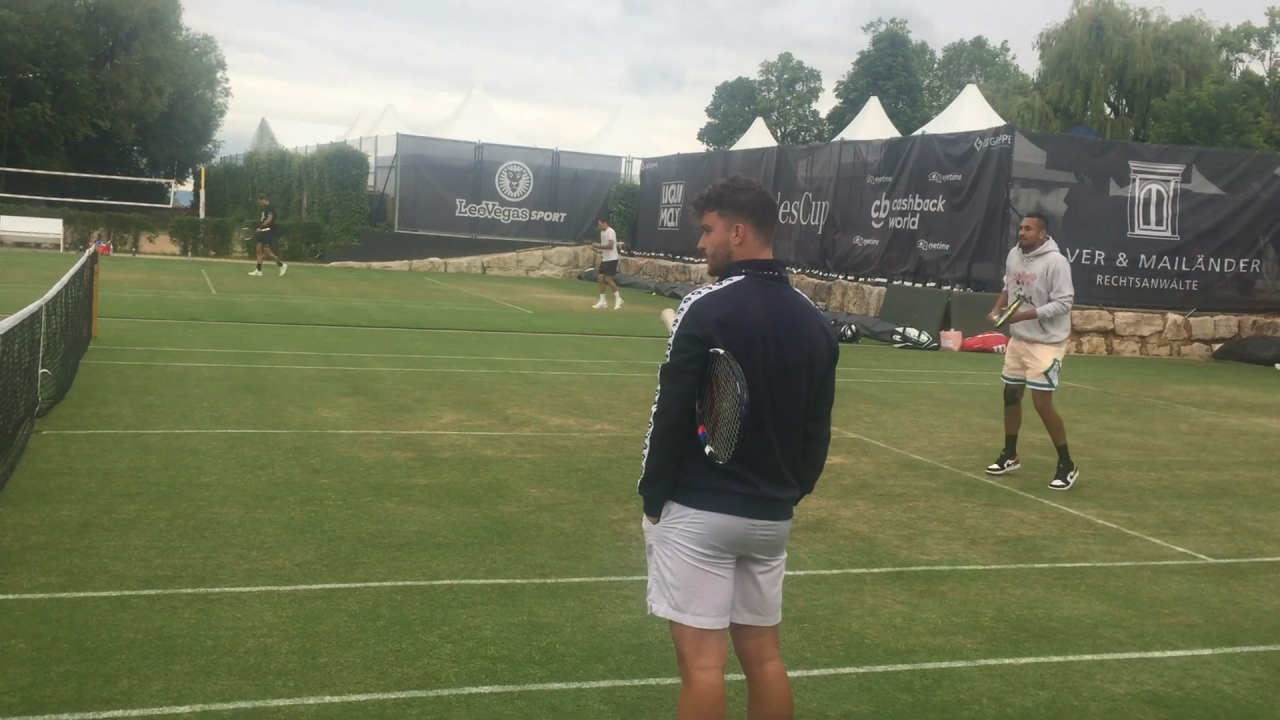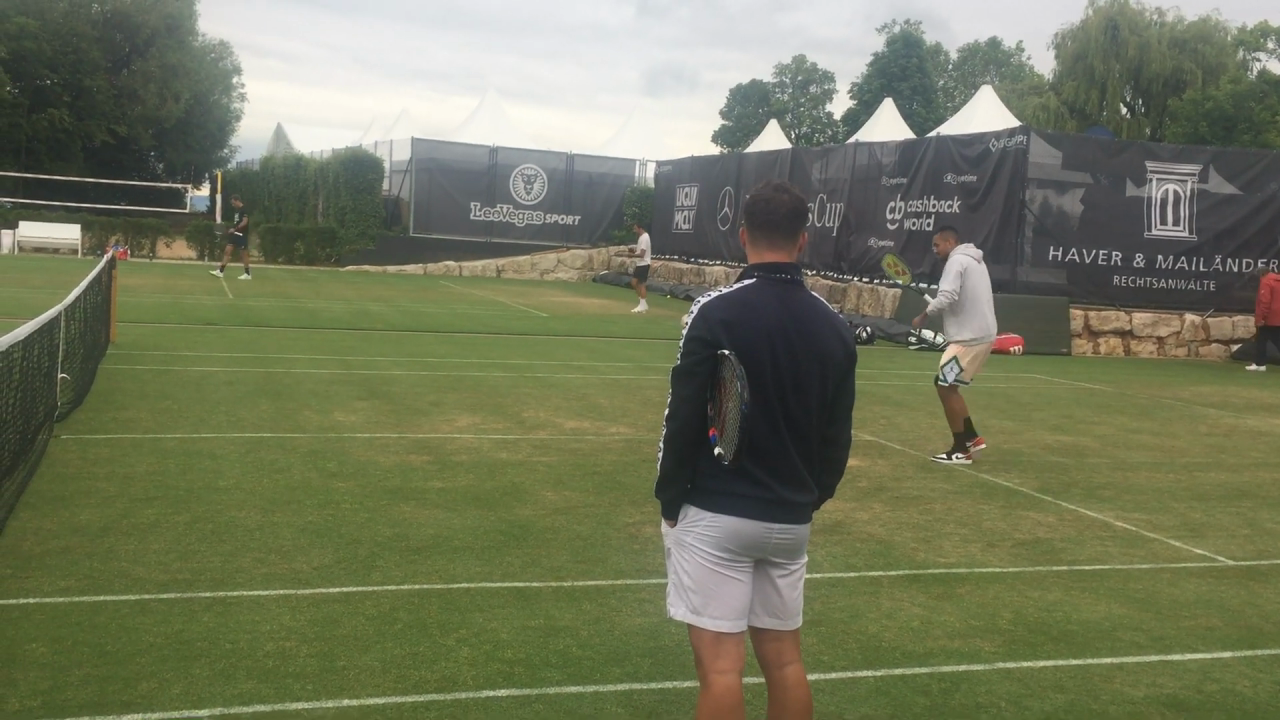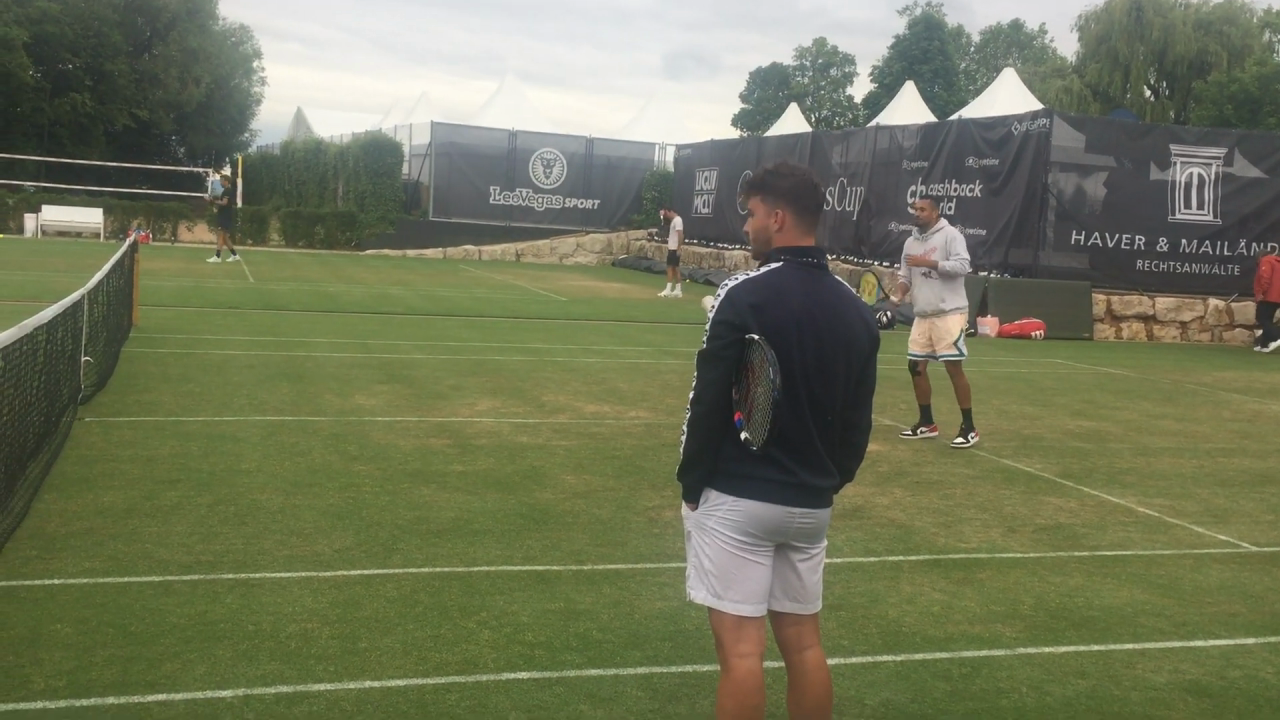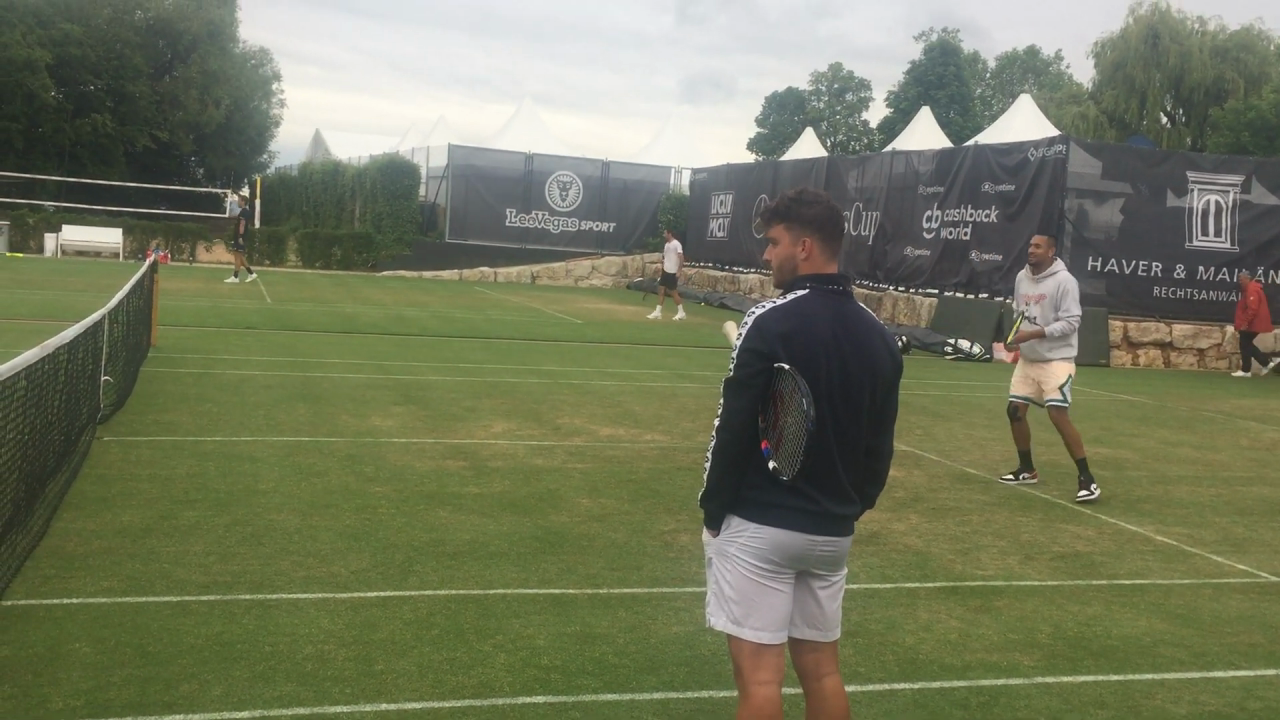
dt=1s
person 1, frame 1
left shoulder: (707, 309)
right shoulder: (814, 321)
left elbow: (671, 414)
right elbow: (818, 430)
left wrist: (652, 496)
left hip: (698, 512)
right hip: (771, 516)
left knee: (701, 661)
right knee: (763, 654)
person 1, frame 2
left shoulder: (717, 312)
right shoulder: (834, 326)
left elbow: (684, 418)
right elbow: (837, 436)
left wrist: (669, 499)
left hip: (715, 515)
right hip: (790, 520)
left knee: (719, 664)
right knee: (784, 657)
person 1, frame 3
left shoulder: (745, 295)
right shoulder: (855, 309)
left elbow: (708, 402)
right elbow: (858, 420)
left wrist: (691, 483)
left hip: (736, 499)
right hip: (810, 504)
left knee: (740, 648)
right knee: (803, 642)
person 1, frame 4
left shoulder: (771, 322)
right shoulder: (879, 336)
left elbow: (733, 429)
right elbow: (880, 446)
left wrist: (713, 510)
left hip: (758, 526)
right hip: (832, 531)
left knee: (759, 675)
right knee: (821, 667)
person 2, frame 1
left shoulder: (1056, 262)
right shoulder: (1014, 255)
left elbow: (1063, 303)
left wrist: (1027, 314)
right wrist: (998, 308)
left hip: (1046, 342)
right hip: (1019, 338)
left knee: (1041, 403)
right knee: (1011, 395)
left ankle: (1066, 465)
right ankle: (1009, 454)
person 2, frame 2
left shoulder: (956, 262)
right shoulder: (975, 261)
left elbow: (946, 297)
left wrist: (923, 316)
right wrist: (935, 311)
left hip: (968, 337)
right hip: (982, 335)
left knee: (945, 389)
right knee: (949, 387)
left ankle: (960, 450)
right ankle: (971, 437)
person 2, frame 3
left shoulder: (950, 235)
right shoulder: (911, 242)
left elbow: (962, 265)
right elbow: (905, 276)
left wrist: (928, 263)
right wrist: (900, 292)
left hip: (950, 312)
right hip: (923, 315)
left knee: (954, 368)
right knee: (916, 366)
left ankle: (969, 428)
right ankle: (927, 423)
person 2, frame 4
left shoulder: (1064, 281)
right shoulder: (1022, 277)
left elbow: (1071, 323)
left wrist: (1034, 334)
right wrist: (1017, 337)
left hip: (1057, 360)
right hip: (1027, 359)
left knee: (1058, 416)
right knee: (1014, 411)
left ankle: (1086, 478)
right ankle: (1027, 469)
